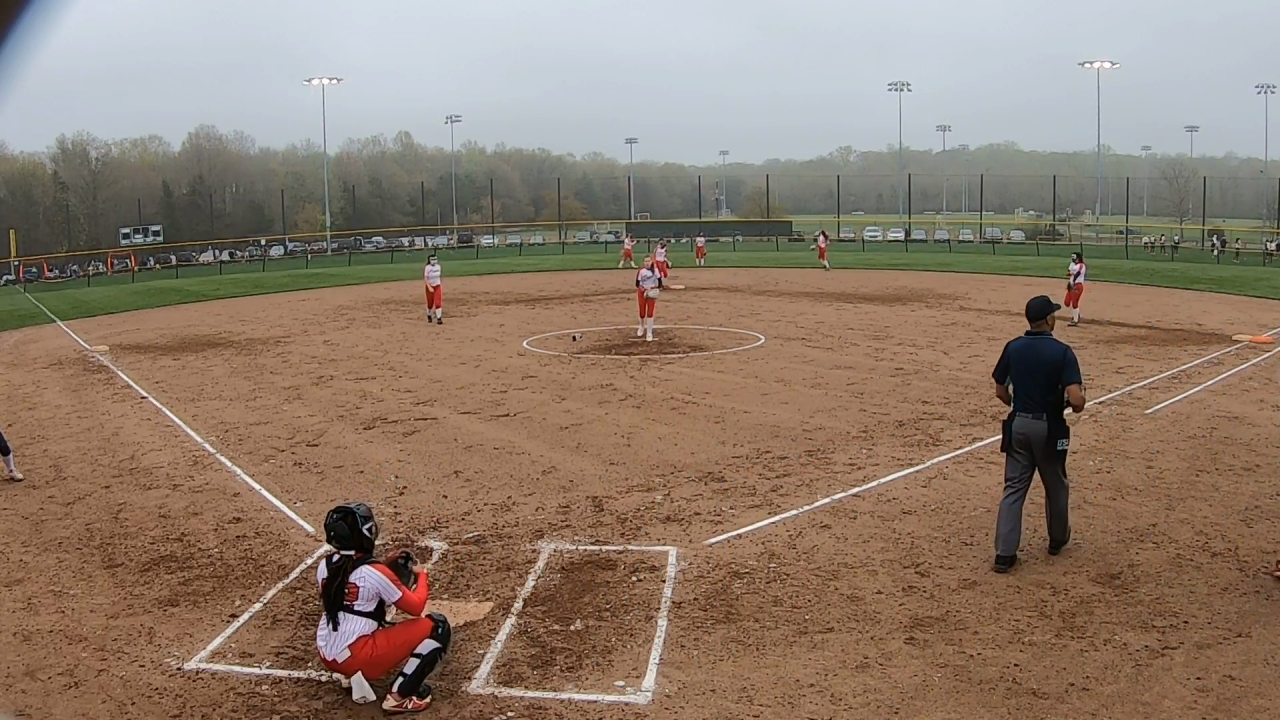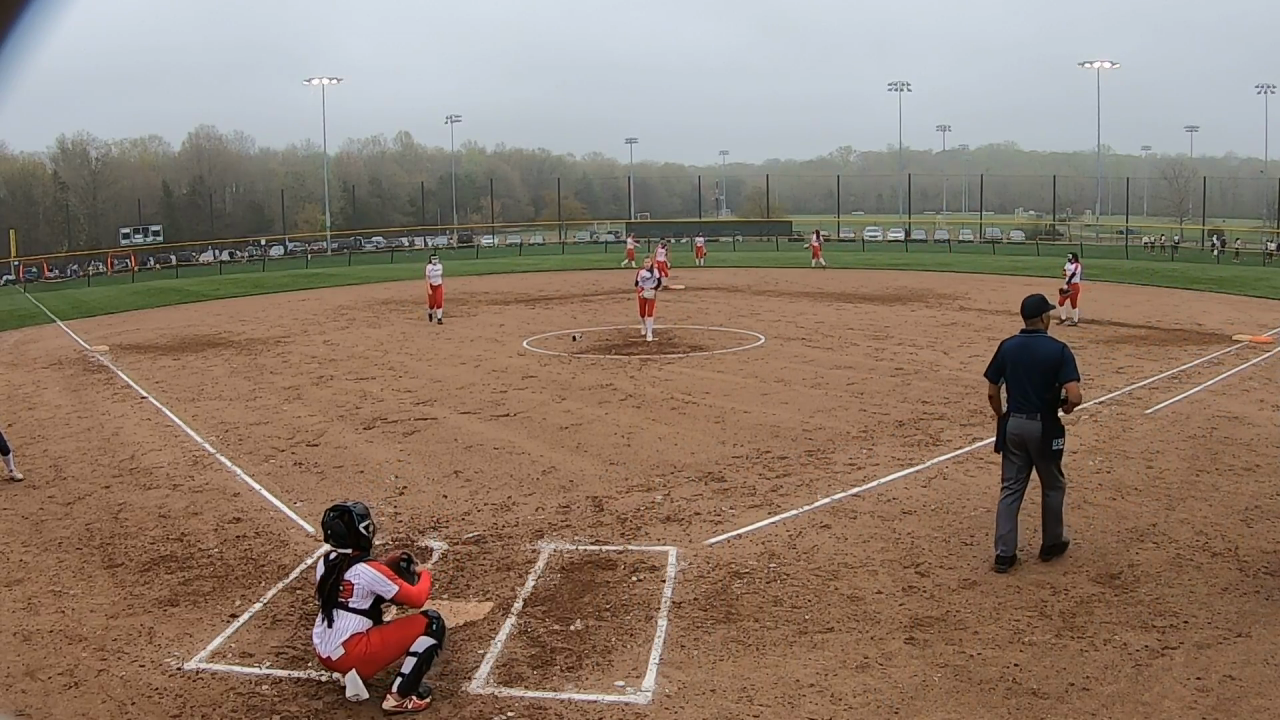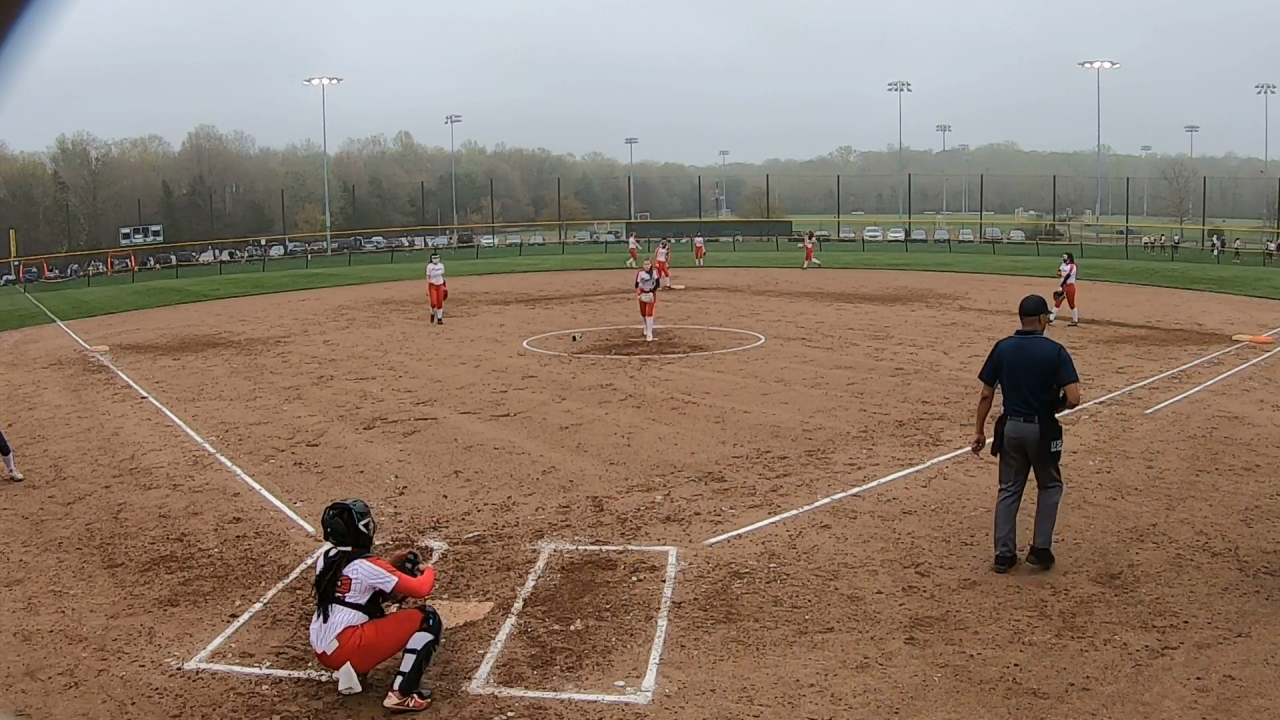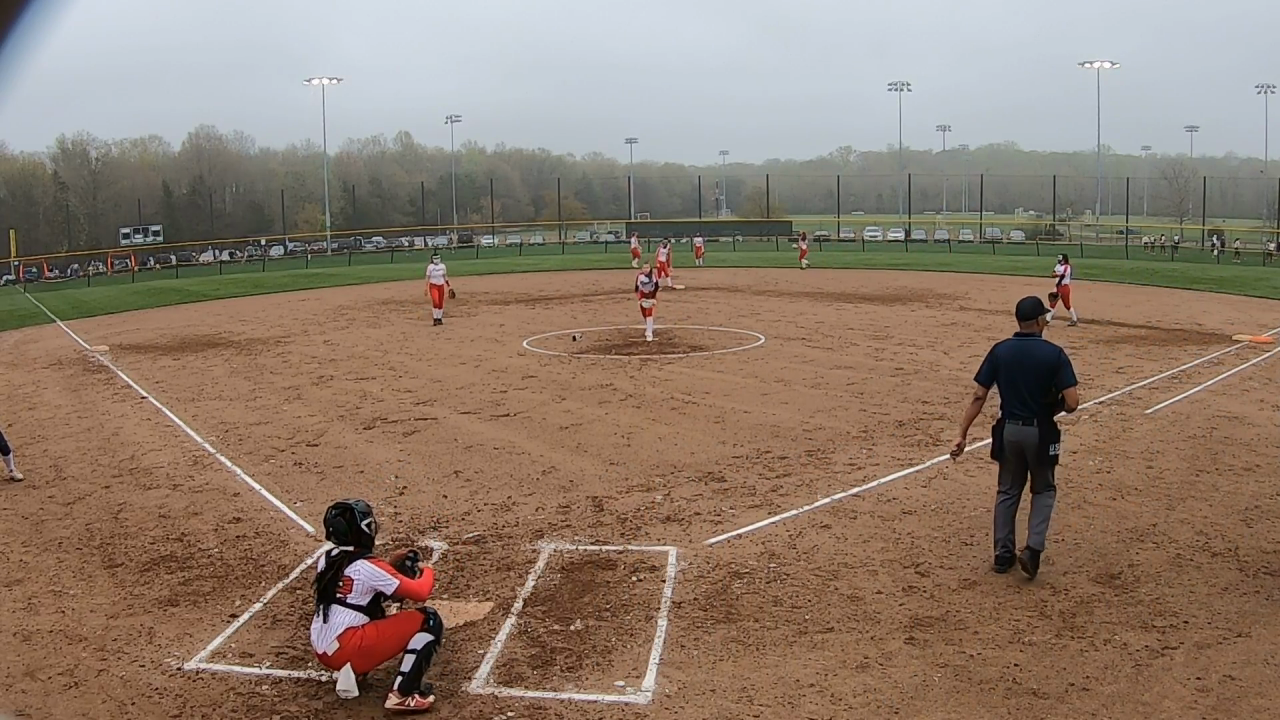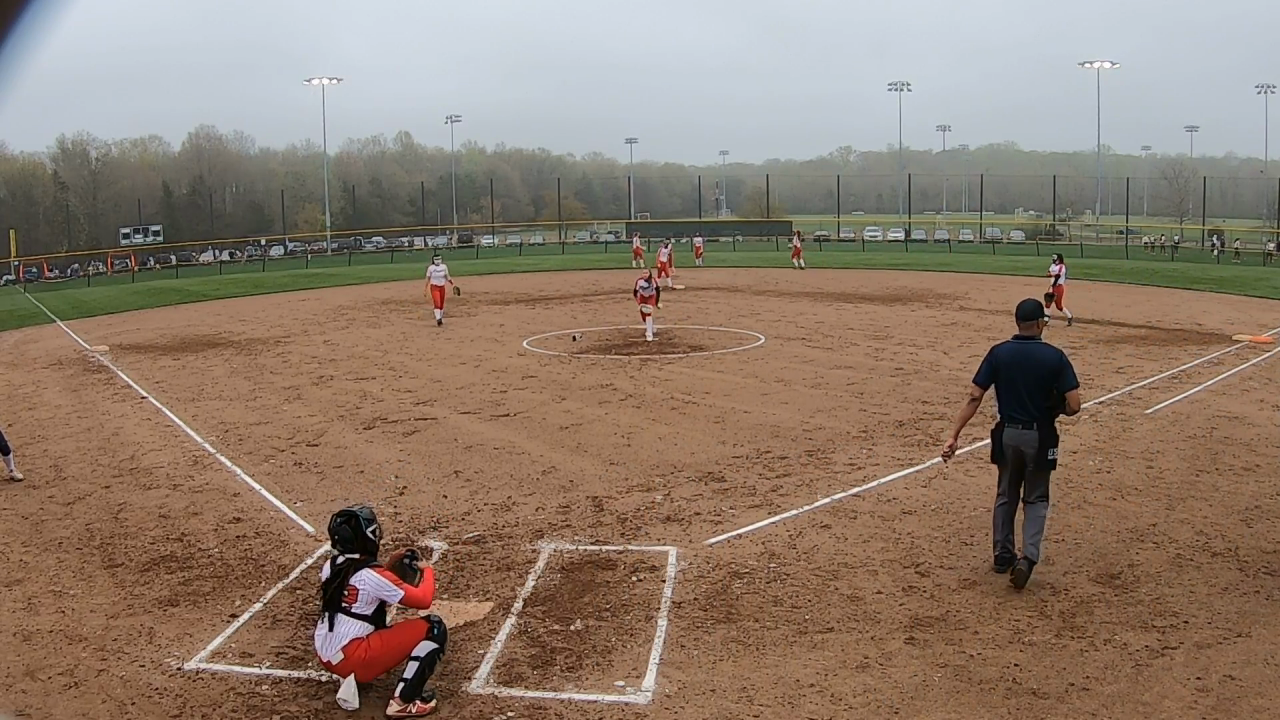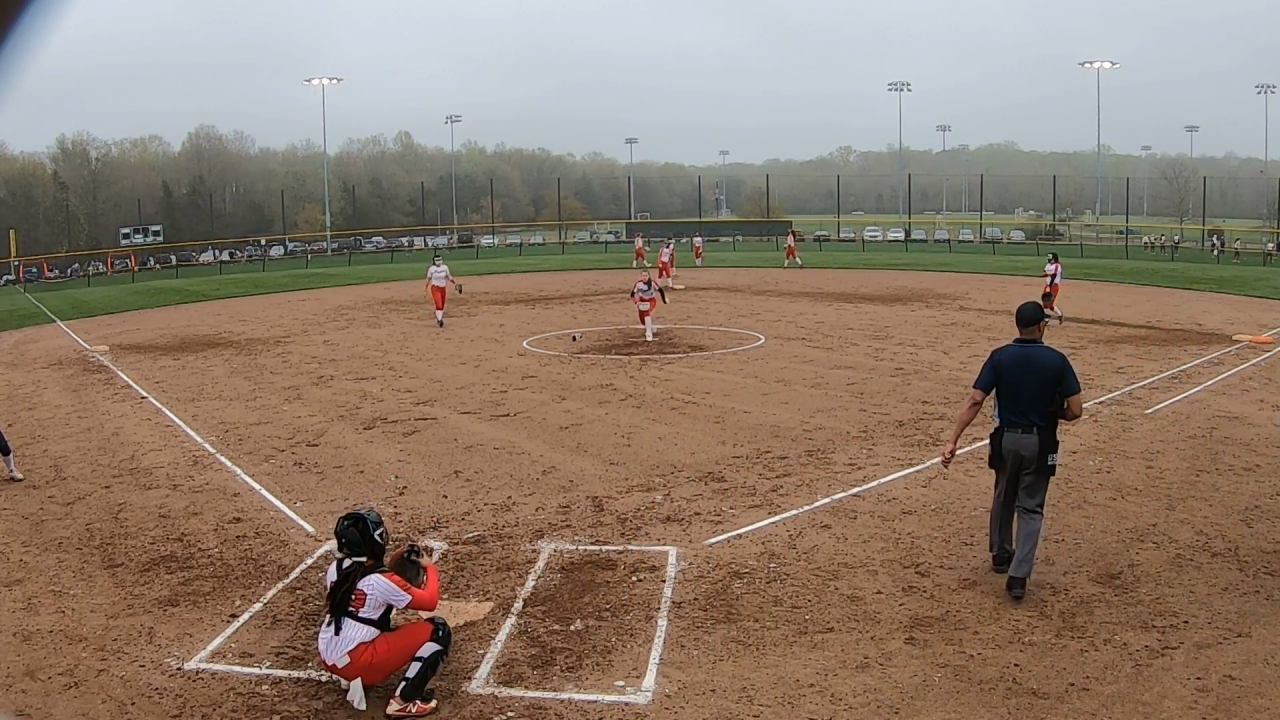
dt=0.1s
person 1, frame 1
left shoulder: (1012, 348)
right shoulder: (1062, 352)
left elbow: (1000, 392)
right elbow: (1076, 400)
right wrist: (1079, 402)
left hip: (1018, 425)
right hip: (1048, 428)
left knee: (1014, 488)
right knee: (1055, 485)
left ankle: (1004, 553)
right ankle: (1058, 538)
person 1, frame 2
left shoulder: (1007, 347)
right shoulder: (1059, 350)
left elbow: (992, 394)
right elbow: (1074, 397)
left wrist: (1001, 421)
right wrist: (1065, 405)
left hip: (1013, 425)
right hip: (1044, 428)
left knee: (1011, 489)
right knee: (1053, 486)
left ankle: (1004, 554)
right ankle: (1052, 544)
person 1, frame 3
left shoulder: (1002, 348)
right shoulder: (1055, 351)
left elbow: (986, 396)
right elbow: (1073, 399)
left wrist: (979, 432)
right wrist: (1057, 403)
left hip: (1011, 428)
right hip: (1042, 430)
left knee: (1009, 490)
right knee: (1049, 487)
left ankle: (1004, 554)
right ankle: (1040, 548)
person 1, frame 4
left shoulder: (1000, 351)
right shoulder: (1054, 353)
left elbow: (978, 396)
right elbow: (1072, 402)
left wrist: (962, 434)
right wrist: (1054, 406)
left hip: (1008, 431)
right hip: (1040, 433)
left knee: (1007, 493)
right knee: (1043, 490)
left ankle: (1003, 554)
right ankle: (1033, 548)
person 1, frame 5
left shoulder: (998, 353)
right shoulder: (1055, 356)
left elbow: (974, 398)
right elbow: (1074, 405)
left wrist: (953, 436)
right wrist: (1054, 408)
left hip: (1008, 434)
right hip: (1039, 437)
left knee: (1006, 496)
right knee: (1036, 500)
left ankle: (1002, 555)
right ankle: (1027, 558)
person 1, frame 6
left shoulder: (999, 357)
right shoulder: (1056, 360)
left elbow: (974, 402)
right elbow: (1075, 410)
left wrist: (953, 441)
right wrist: (1053, 415)
left hip: (1007, 439)
right hip: (1039, 443)
left knee: (1003, 499)
right knee: (1029, 509)
left ankle: (1000, 556)
right ankle: (1017, 577)
person 2, frame 1
left shoulder: (325, 566)
right shoulder: (376, 572)
right elbow: (416, 606)
right wrist: (422, 576)
left hip: (327, 656)
right hip: (356, 658)
right knee: (438, 626)
left ankle: (351, 673)
right ankle: (400, 695)
person 2, frame 2
left shoulder: (324, 564)
right shoulder: (370, 570)
right elbow: (417, 599)
left wrist: (386, 567)
right wrist: (424, 575)
left hip: (326, 655)
right hip: (353, 655)
right knee: (432, 624)
left ankle: (351, 672)
right ankle: (399, 695)
person 2, frame 3
left shoulder: (325, 560)
right shoulder: (369, 567)
right elbow: (420, 589)
left wrist: (389, 567)
right wrist: (428, 571)
left hip: (322, 651)
right hip: (348, 650)
right knee: (428, 619)
left ankle: (348, 669)
right ankle: (401, 693)
person 2, frame 4
left shoulder: (326, 560)
right shoulder: (370, 567)
right elbow: (420, 592)
left wrist: (390, 566)
right wrist: (428, 571)
left hip: (322, 651)
right hip: (347, 650)
right knee: (429, 620)
left ankle: (348, 670)
right ankle: (402, 694)
person 2, frame 5
left shoulder: (330, 566)
right shoulder: (374, 576)
right elbow: (423, 600)
left wrist: (388, 567)
right wrist: (427, 570)
left hip: (326, 657)
right hip: (352, 659)
right knee: (434, 628)
right ankle: (403, 701)
person 2, frame 6
left shoulder: (335, 569)
right shoulder: (382, 580)
right elbow: (429, 602)
right wrist: (429, 567)
left hip: (329, 659)
right hip: (357, 663)
right knee: (438, 630)
left ankle: (351, 678)
right ankle: (403, 701)
